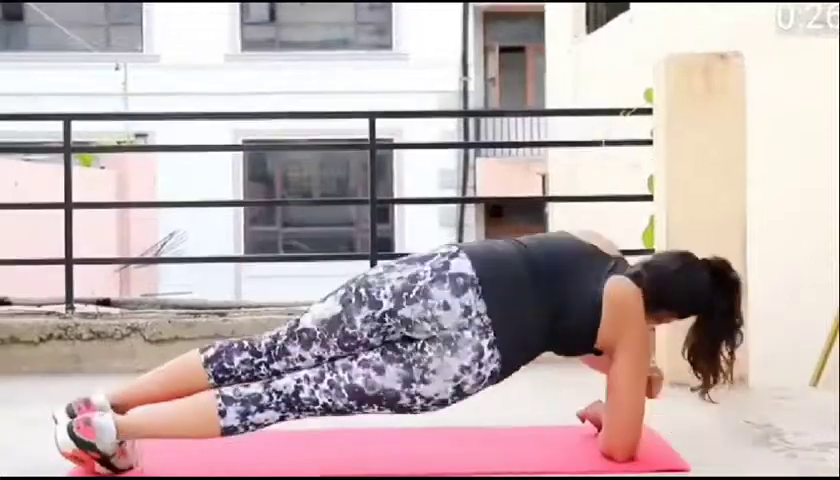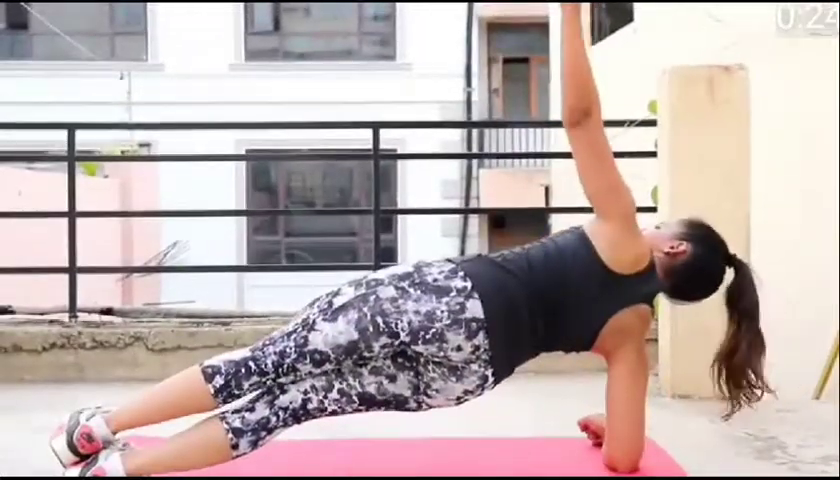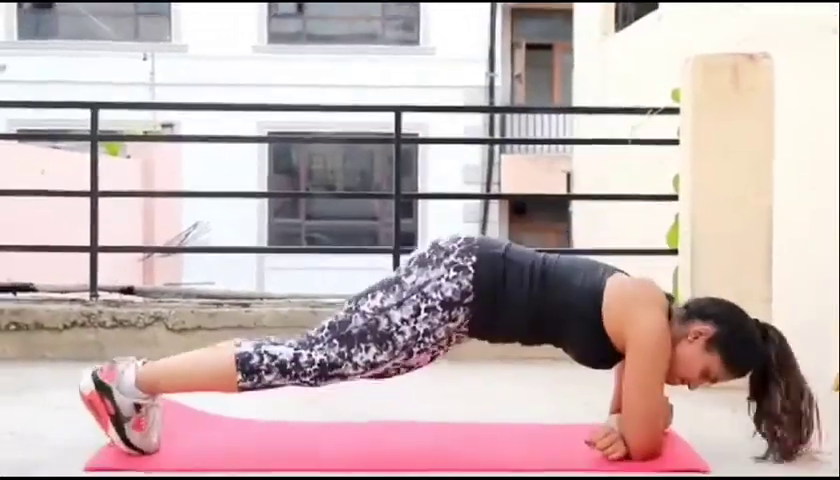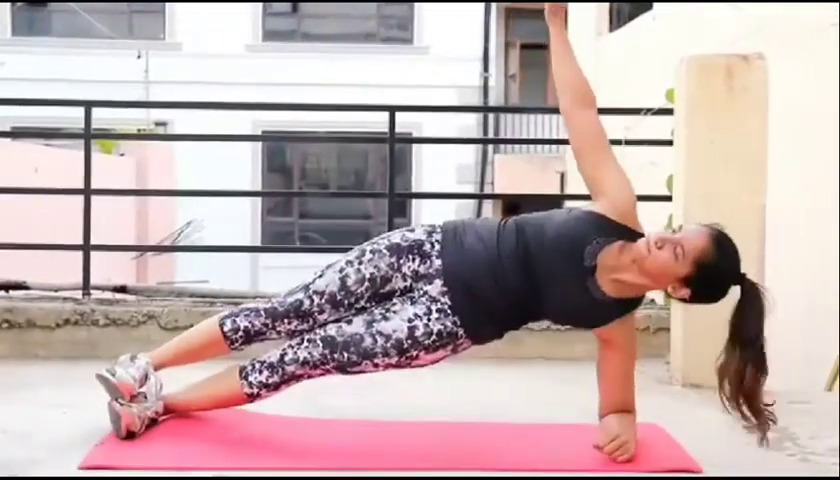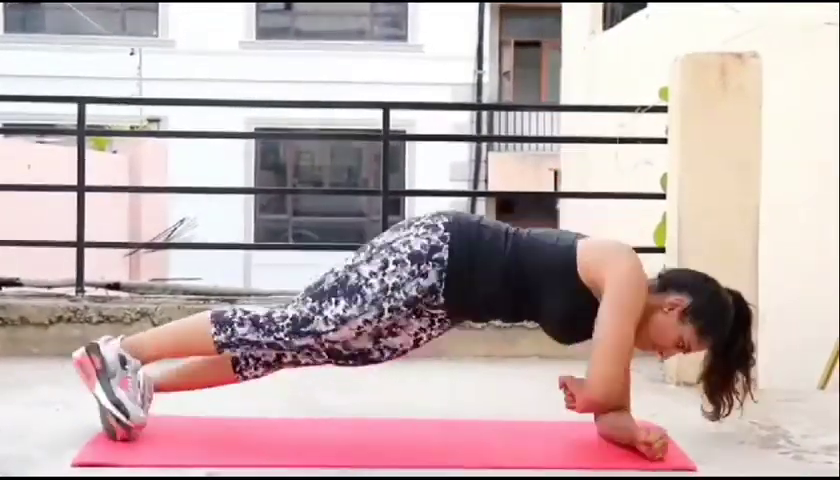
dt=1s
person 1, frame 1
left shoulder: (599, 248)
right shoulder: (633, 323)
left wrist: (628, 372)
right wrist: (602, 412)
left hip: (438, 271)
right hip: (467, 356)
left knee: (262, 359)
right knee: (288, 400)
left ankle: (100, 406)
person 1, frame 2
left shoulder: (625, 233)
right shoulder: (630, 334)
left elbow: (582, 123)
left hip: (437, 297)
right hip: (461, 369)
left knee: (259, 368)
right knee: (288, 407)
person 1, frame 3
left shoulder: (643, 316)
right shoulder: (650, 320)
left elbow: (627, 413)
right elbow: (644, 440)
left wrist: (626, 421)
right wrist: (659, 416)
left hip: (463, 284)
right hip: (458, 277)
left knee: (324, 359)
right knee: (315, 359)
left ankle: (143, 378)
right ankle: (131, 380)
person 1, frame 4
left shoulder: (617, 319)
right shoulder: (618, 207)
left elbow: (618, 404)
right elbow: (579, 109)
left wrist: (621, 424)
left hip: (452, 318)
right hip: (433, 249)
left knee: (312, 356)
right knee: (288, 313)
left ankle: (155, 403)
right ankle: (145, 370)
person 1, frame 5
left shoulder: (617, 306)
right shoulder: (623, 270)
left elbow: (607, 413)
right elbow: (601, 390)
left wrist: (635, 430)
right wrist: (581, 393)
left hip: (434, 305)
right hip: (434, 250)
left knee: (293, 343)
right knee: (288, 326)
left ankle: (140, 384)
right ankle: (118, 352)
